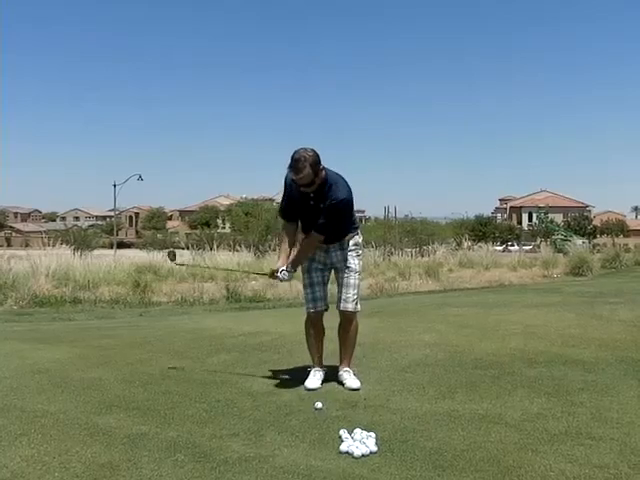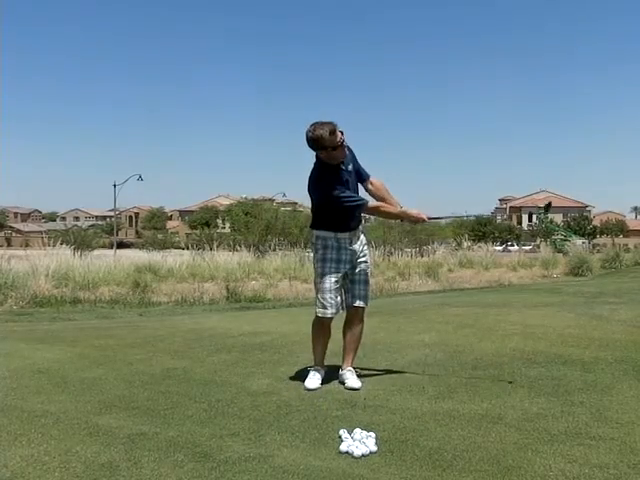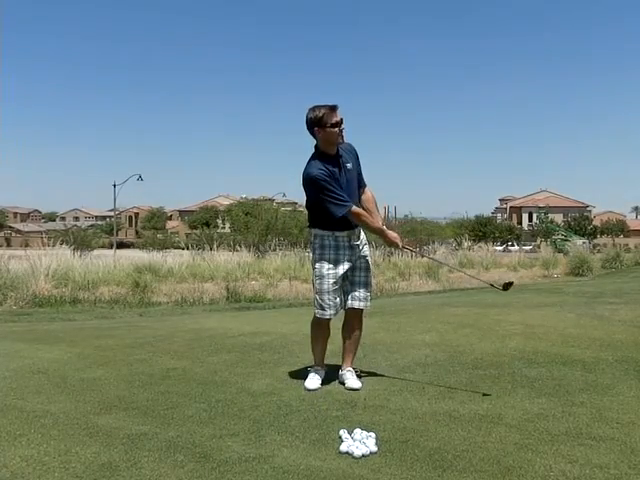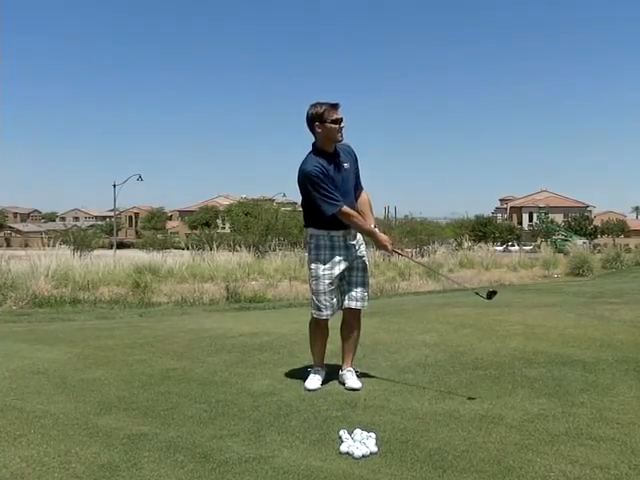
dt=1s
person 1, frame 1
left shoulder: (339, 193)
right shoulder: (292, 181)
left elbow: (316, 237)
right elbow: (289, 222)
left wrist: (291, 266)
right wrist: (283, 259)
left hip: (345, 245)
right hip: (311, 249)
left knee: (348, 311)
right knee: (314, 312)
left ankle: (345, 368)
right ankle: (317, 367)
person 1, frame 2
left shoulder: (345, 152)
right shoulder: (322, 183)
left elbow: (370, 183)
right elbow: (371, 208)
left wrist: (401, 209)
right wrist: (406, 215)
left hip: (356, 239)
right hip: (330, 243)
left knee: (357, 309)
right knee: (325, 312)
left ankle: (347, 368)
right ankle: (317, 367)
person 1, frame 3
left shoulder: (349, 151)
right shoulder: (315, 172)
left elbow: (364, 192)
right elbow: (351, 212)
left wrist: (382, 226)
right wrist: (384, 234)
left hip: (357, 238)
right hip: (329, 242)
left knee: (356, 309)
right knee: (324, 311)
left ankle: (347, 368)
right ankle: (317, 368)
person 1, frame 4
left shoulder: (348, 153)
right shoulder: (311, 169)
right elbow: (342, 212)
left wrist: (373, 228)
right wrist: (375, 236)
left hip: (354, 239)
right hip: (325, 243)
left knee: (354, 309)
right knee: (322, 312)
left ankle: (347, 368)
right ankle: (318, 368)
